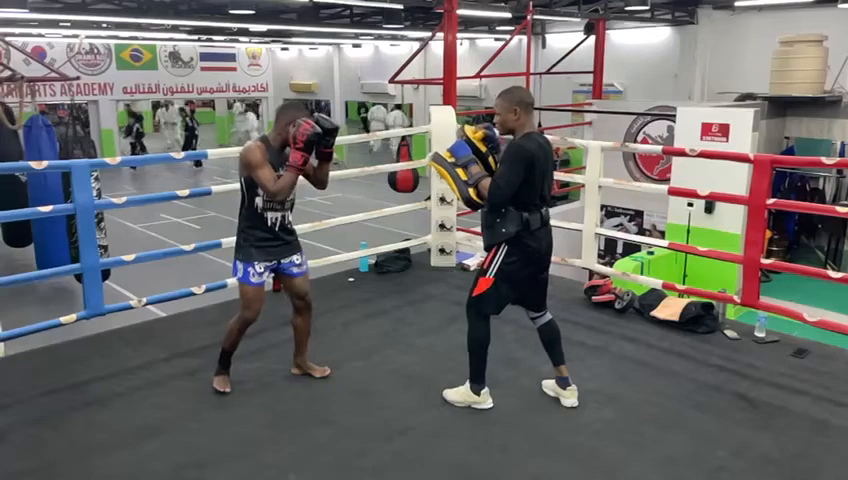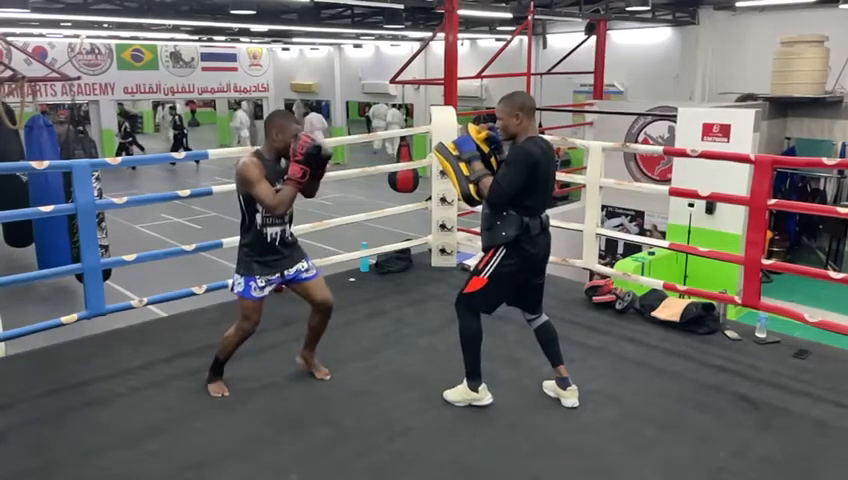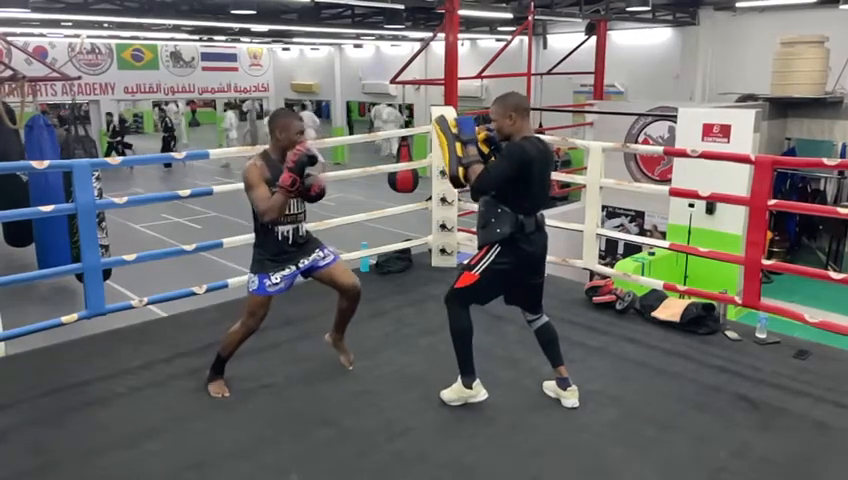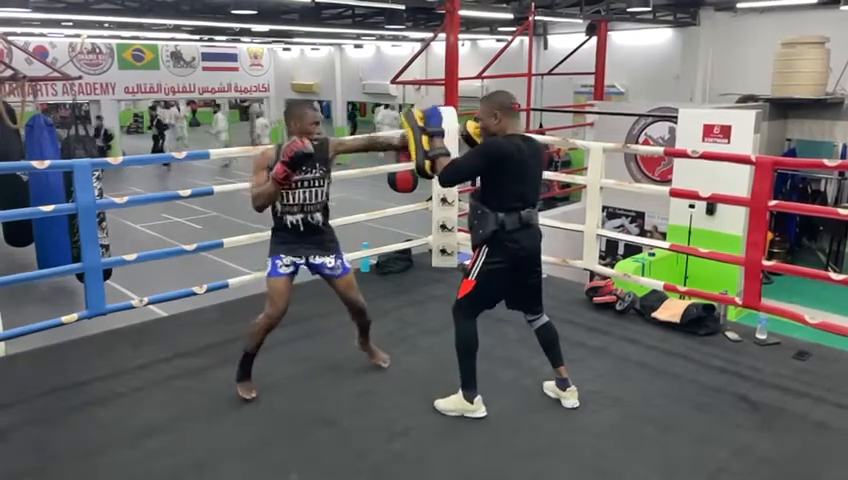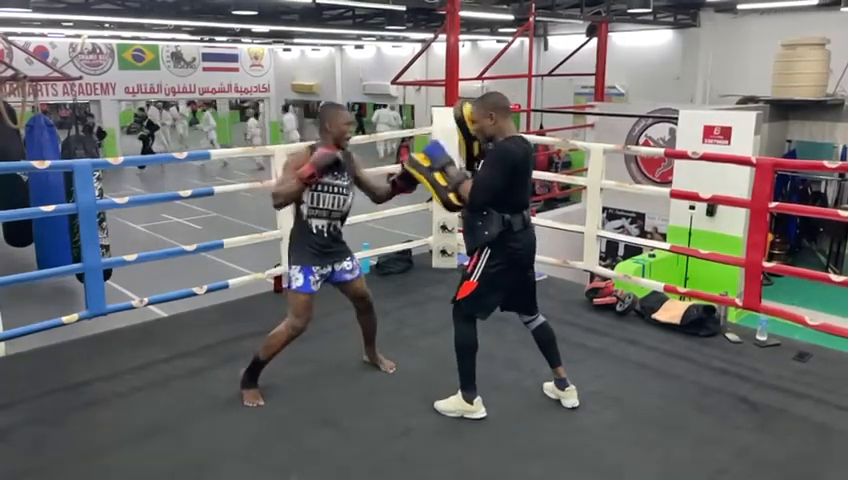
dt=1s
person 1, frame 1
left shoulder: (519, 149)
right shoulder: (541, 144)
left elbow: (496, 195)
left wrist: (469, 162)
left hip: (515, 243)
right hip: (537, 238)
left knee: (477, 308)
right knee: (537, 309)
left ankle: (477, 390)
right ankle: (564, 383)
person 1, frame 2
left shoulder: (523, 153)
right shoulder: (543, 148)
left elbow: (495, 196)
left wrist: (473, 159)
right wrist: (497, 151)
left hip: (514, 246)
right hip: (534, 242)
left knee: (467, 305)
right knee: (533, 311)
left ankle: (475, 387)
right ankle: (564, 384)
person 1, frame 3
left shoulder: (517, 151)
right shoulder: (542, 149)
left elbow: (479, 185)
left wrist: (469, 143)
right wrist: (493, 148)
left hip: (509, 245)
right hip: (533, 241)
left knee: (456, 300)
right knee: (533, 312)
left ankle: (468, 384)
right ankle: (564, 385)
person 1, frame 4
left shoulder: (495, 148)
right shoulder: (535, 149)
left elbow: (447, 176)
left wrist: (435, 136)
left hip: (500, 244)
right hip: (528, 238)
left knee: (464, 312)
right knee: (534, 311)
left ankle: (469, 398)
right ankle: (564, 384)
person 1, frame 5
left shoulder: (503, 153)
right shoulder: (522, 147)
left elbow: (475, 198)
left wrist: (446, 166)
left hip: (498, 245)
right hip: (520, 239)
left knee: (464, 313)
right knee: (528, 311)
left ankle: (468, 399)
right ankle: (563, 385)
person 2, frame 1
left shoulder: (292, 150)
right shoulder: (254, 151)
left elbow: (320, 183)
right elbow: (276, 192)
left wrist: (325, 149)
right wrist: (300, 154)
left hip: (286, 240)
right hip: (254, 245)
left knee: (303, 301)
right knee: (249, 313)
left ankle: (300, 361)
right ankle: (222, 368)
person 2, frame 2
left shoulder: (286, 161)
right shoulder: (250, 167)
left elbow: (309, 193)
right elbow: (277, 207)
left wrist: (316, 168)
right wrist: (299, 168)
left hip: (289, 251)
right hip: (256, 260)
left knee: (324, 302)
right knee: (247, 325)
left ankle: (307, 355)
right ankle: (214, 374)
person 2, frame 3
left shoulder: (294, 159)
right shoulder: (256, 168)
right elbow: (267, 214)
left wrist: (313, 185)
right wrist: (291, 175)
left hip: (305, 244)
right hip: (271, 256)
left knee: (352, 288)
right knee: (251, 322)
left ankle: (337, 337)
right ankle: (215, 373)
person 2, frame 4
left shoulder: (328, 148)
right shoulder: (269, 157)
left elbow: (369, 142)
right elbow: (258, 203)
left wrist: (399, 143)
right wrist: (285, 169)
left hip: (322, 240)
right hip: (286, 244)
left knee: (355, 302)
right knee: (273, 313)
left ankle: (366, 343)
right ankle: (243, 373)
person 2, frame 5
left shoulder: (350, 161)
right shoulder: (303, 157)
left elbow: (378, 195)
right elbow: (279, 199)
left wrist: (401, 183)
right wrist: (312, 169)
left hip: (337, 248)
right hip: (307, 252)
left knee: (365, 301)
right knee: (297, 323)
left ankle: (371, 352)
right ankle: (249, 378)
